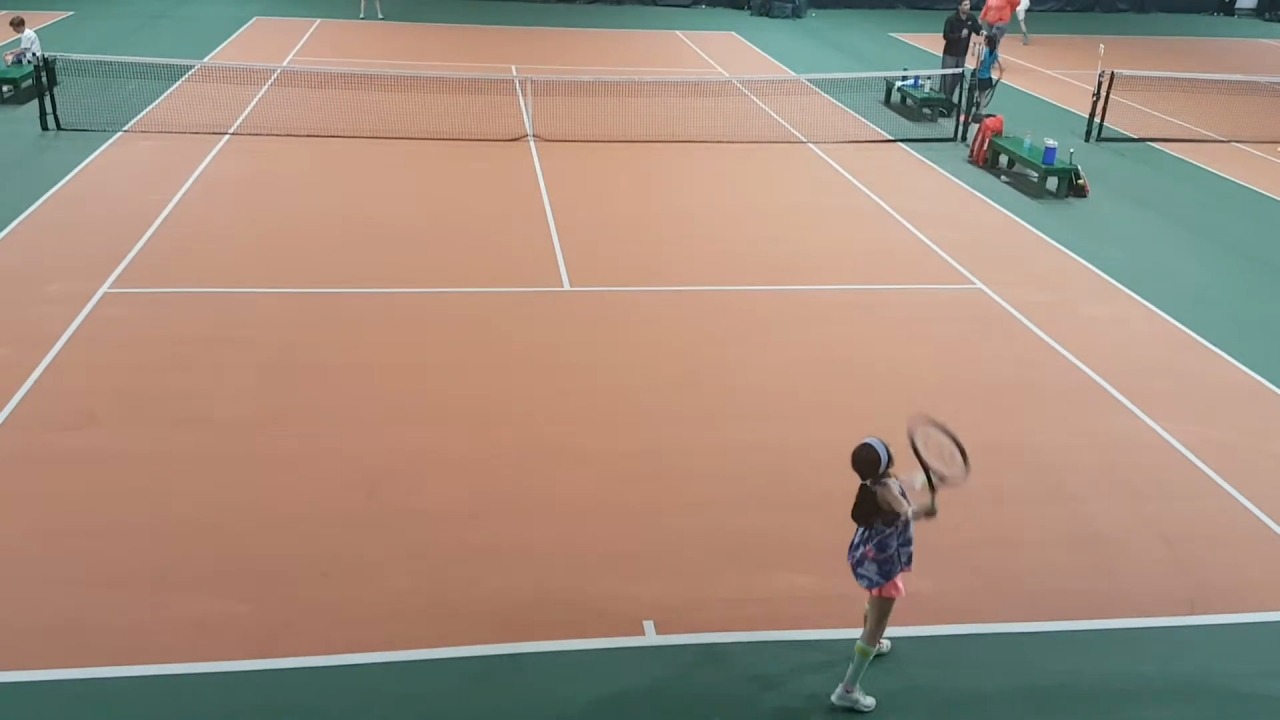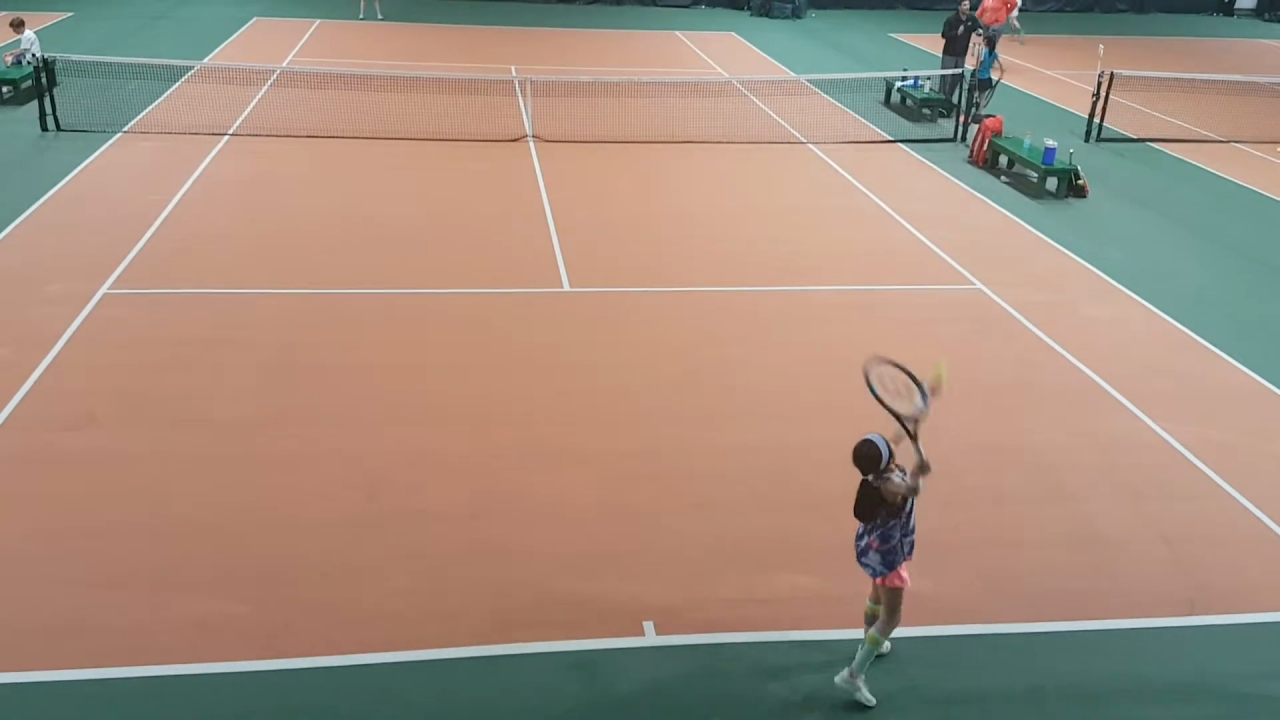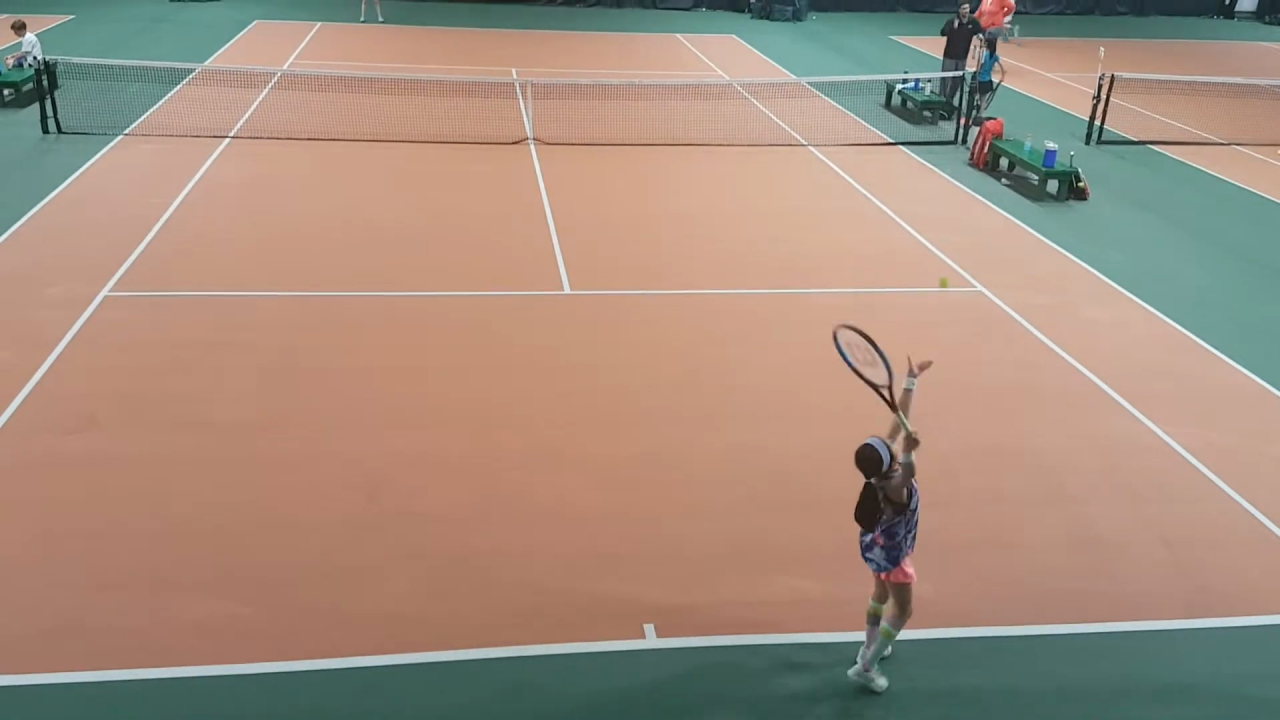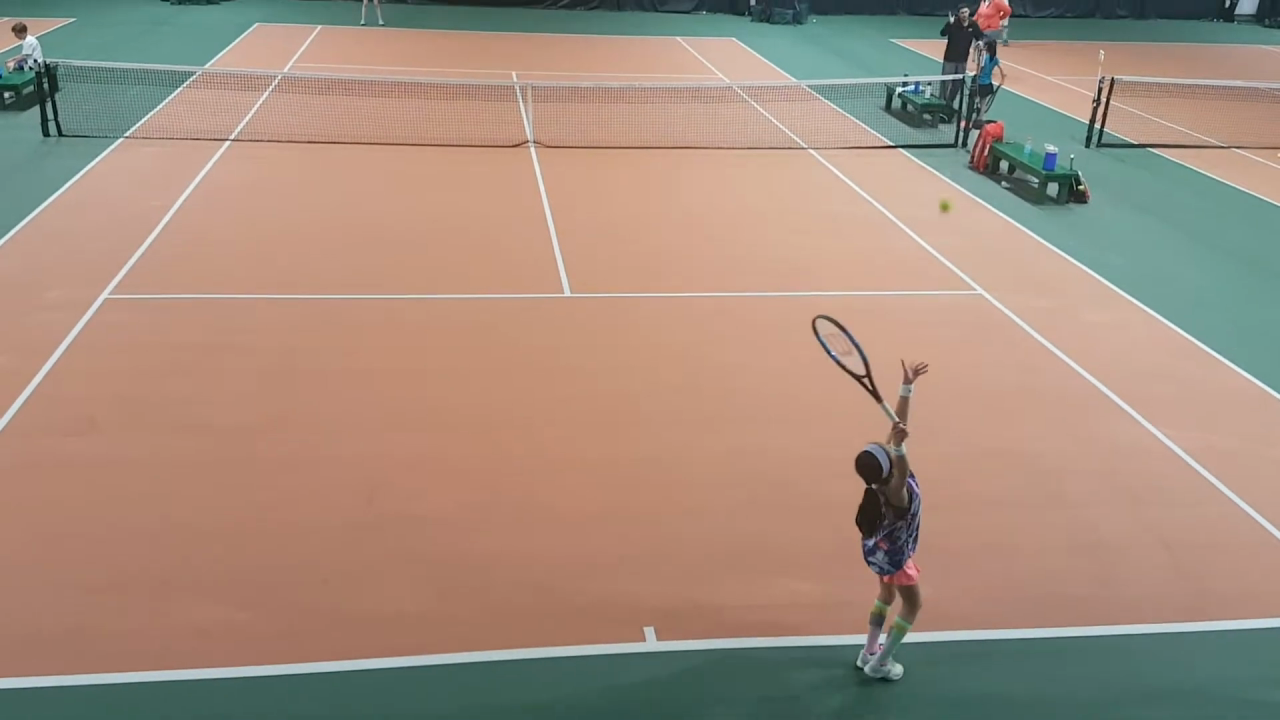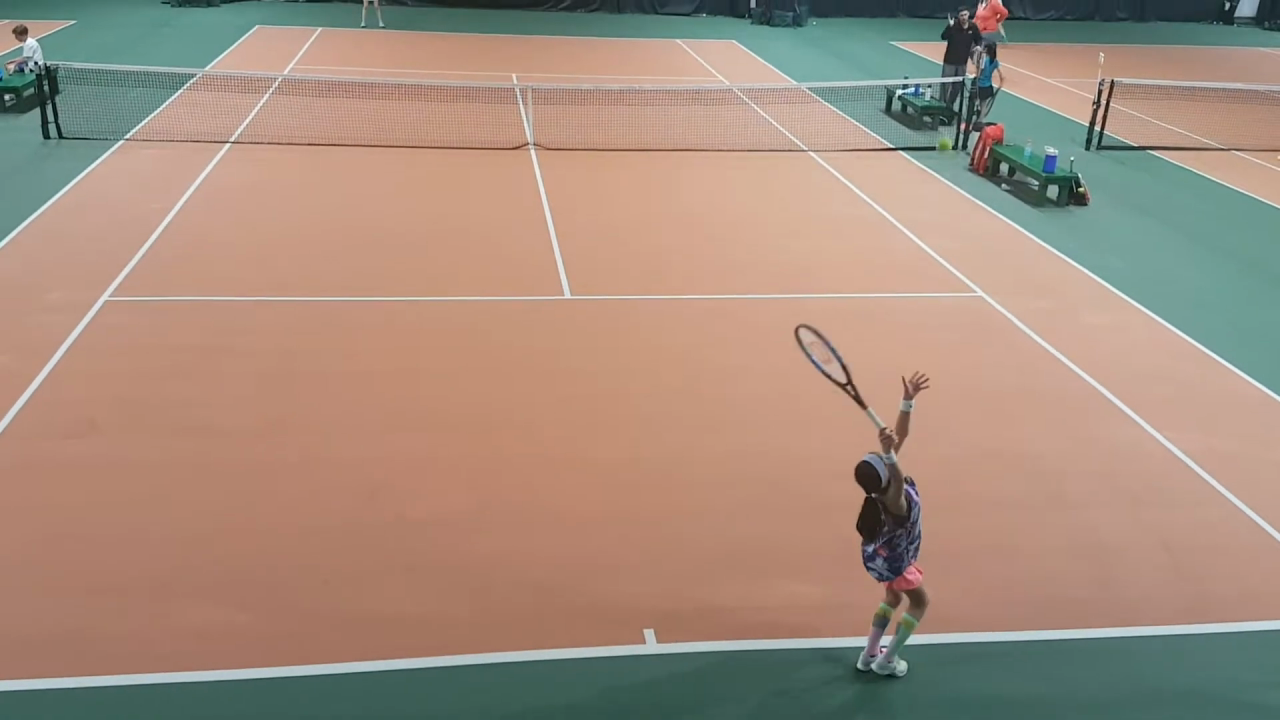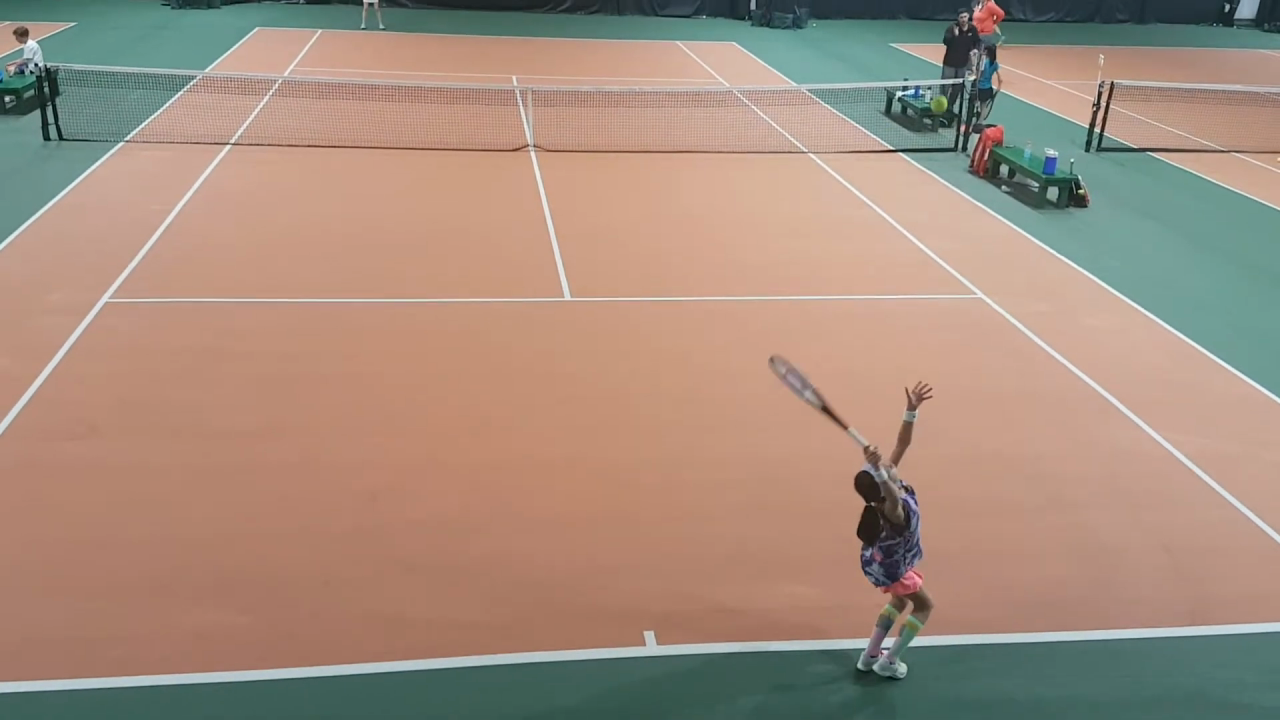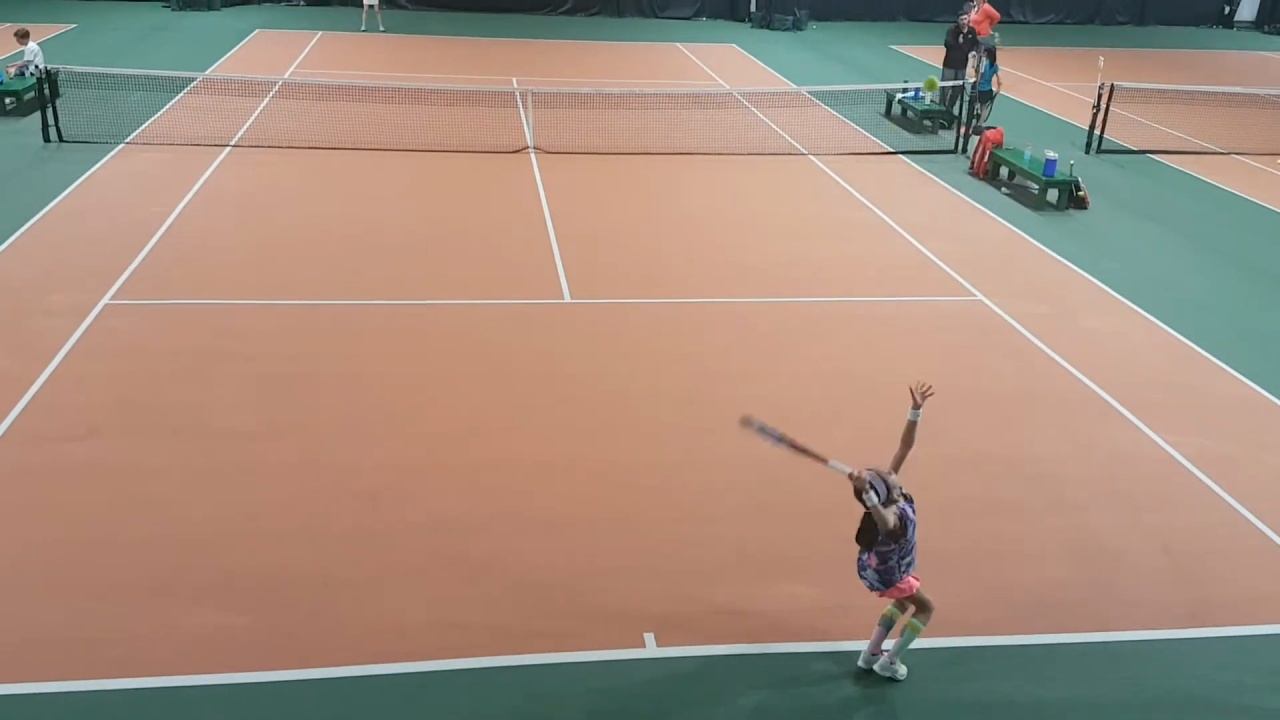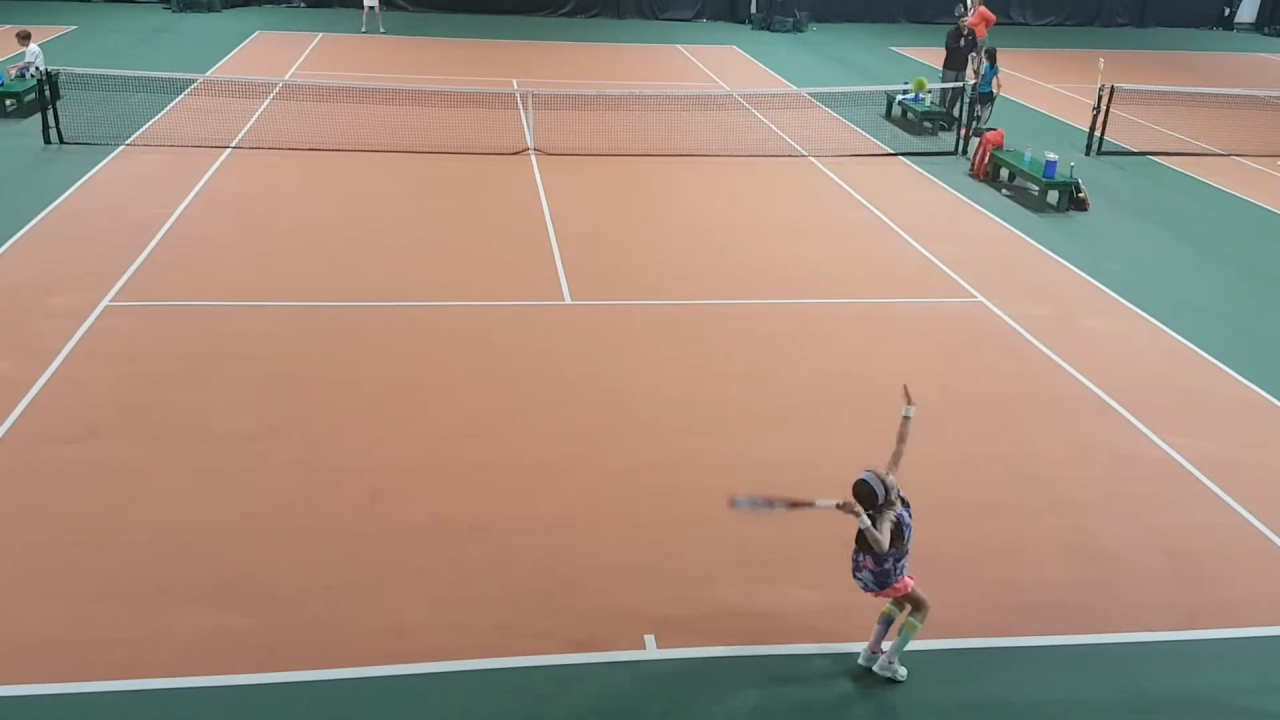
dt=0.1s
person 1, frame 1
left shoulder: (879, 483)
right shoulder: (889, 486)
right elbow: (905, 513)
right wrist: (919, 512)
left hip: (868, 557)
right hip: (881, 565)
left knee: (876, 614)
right knee: (876, 623)
left ankle: (871, 644)
right ankle: (847, 691)
person 1, frame 2
left shoulder: (878, 474)
right shoulder: (890, 486)
left elbow: (902, 439)
right elbow: (911, 488)
right wrist: (916, 473)
left hip: (872, 548)
right hip: (887, 556)
left knee: (877, 597)
right knee: (891, 618)
left ankle: (871, 645)
right ankle: (853, 674)
person 1, frame 3
left shoulder: (882, 473)
right shoulder: (894, 487)
left elbow: (899, 420)
right elbow: (909, 473)
left wrist: (910, 382)
right wrist: (908, 453)
left hip: (879, 545)
right hip: (891, 553)
left knee: (881, 595)
right knee: (902, 610)
left ankle: (869, 649)
right ankle: (865, 668)
person 1, frame 4
left shoulder: (884, 480)
right shoulder: (895, 491)
left elbow: (900, 419)
right elbow: (902, 472)
left wrist: (907, 385)
right wrist: (900, 448)
left hip: (882, 549)
right hip: (894, 555)
left knee: (886, 596)
right knee: (912, 605)
left ankle: (869, 652)
right ankle: (881, 662)
person 1, frame 5
left shoulder: (886, 483)
right shoulder: (893, 498)
left elbow: (900, 434)
right elbow: (896, 476)
left wrist: (908, 399)
right wrist: (887, 453)
left hip: (884, 555)
right hip: (895, 562)
left knee: (892, 598)
right knee: (919, 603)
left ankle: (870, 653)
right ankle: (887, 659)
person 1, frame 6
left shoulder: (888, 483)
right shoulder: (891, 507)
left elbow: (902, 444)
right elbow: (892, 492)
left wrist: (912, 409)
right wrist: (878, 469)
left hip: (884, 561)
right hip: (892, 567)
left knee: (899, 601)
right knee: (924, 606)
left ankle: (871, 654)
right ankle: (889, 662)
person 1, frame 7
left shoulder: (884, 500)
right shoulder: (891, 512)
left elbow: (904, 446)
right elbow: (884, 524)
left wrist: (915, 412)
right wrist: (866, 494)
left hip: (879, 566)
right hip: (886, 573)
left knee: (903, 602)
right knee: (925, 608)
left ankle: (871, 652)
right ankle: (890, 661)
person 1, frame 8
left shoulder: (888, 485)
right shoulder: (887, 517)
left elbow: (899, 447)
right elbow: (881, 546)
left wrist: (908, 411)
right wrist: (861, 517)
left hip: (873, 567)
right hip: (882, 574)
left knee: (900, 600)
right knee: (920, 607)
left ankle: (871, 651)
right ankle: (888, 662)
